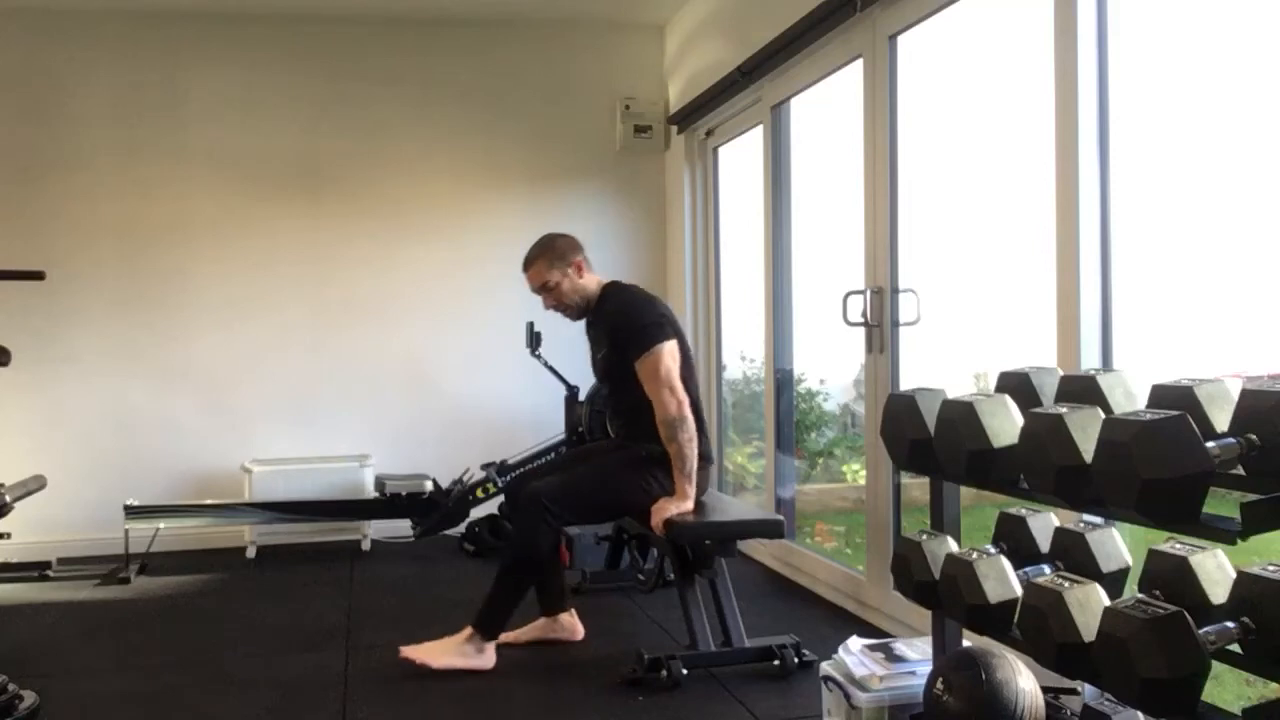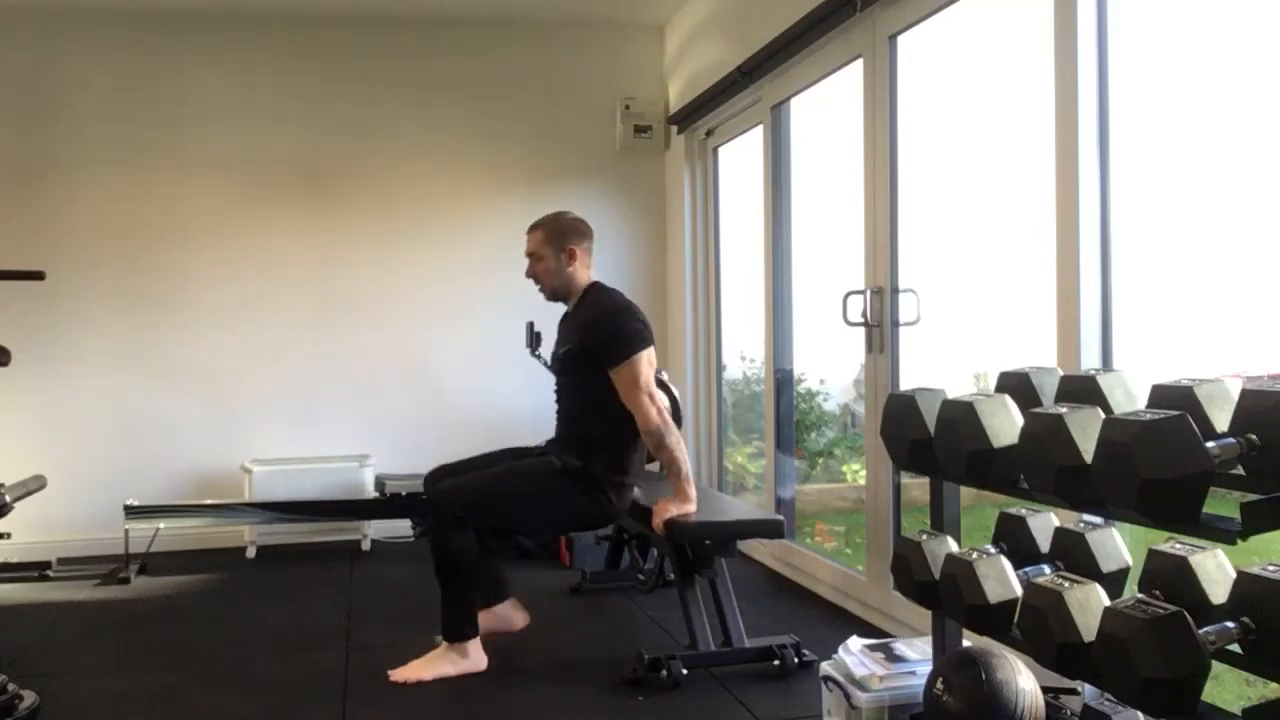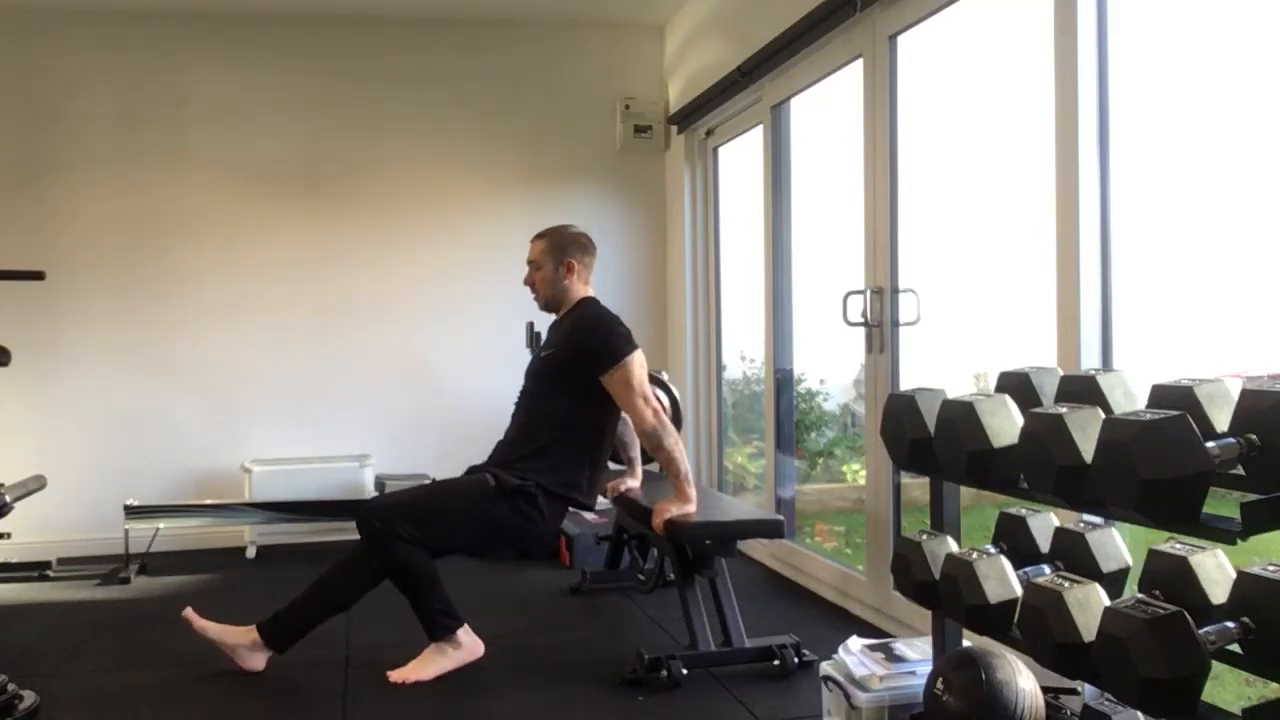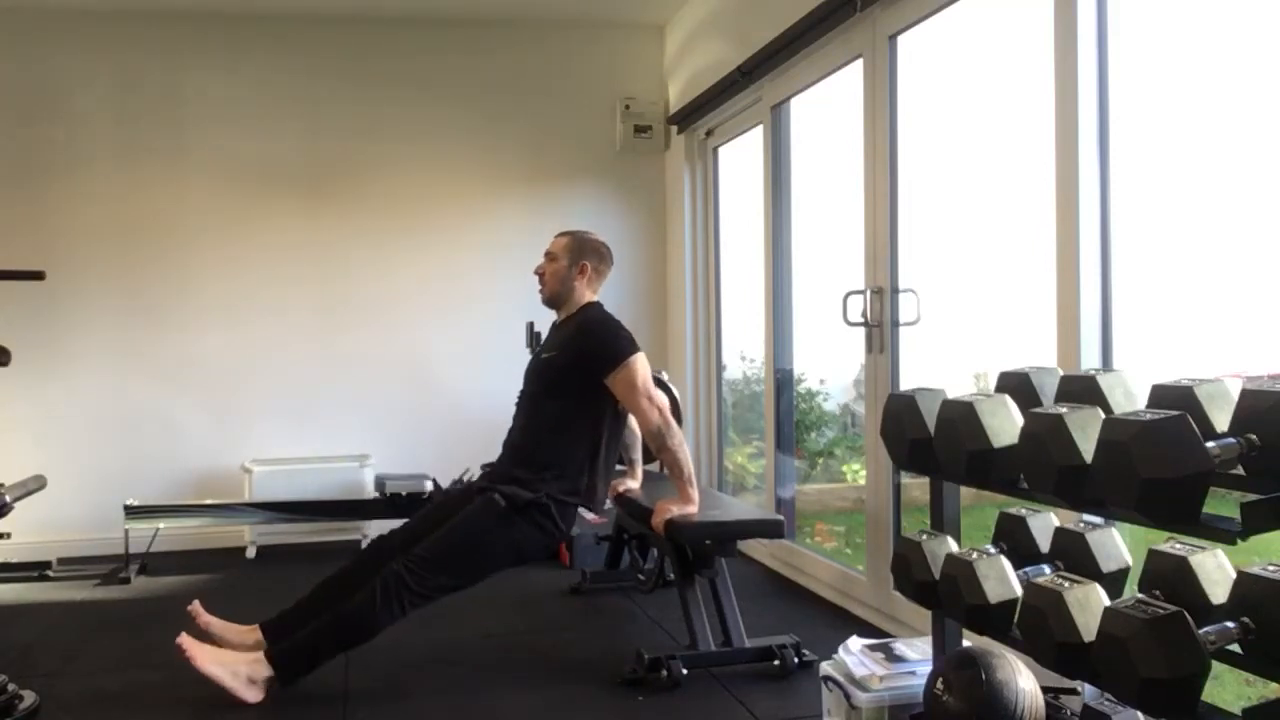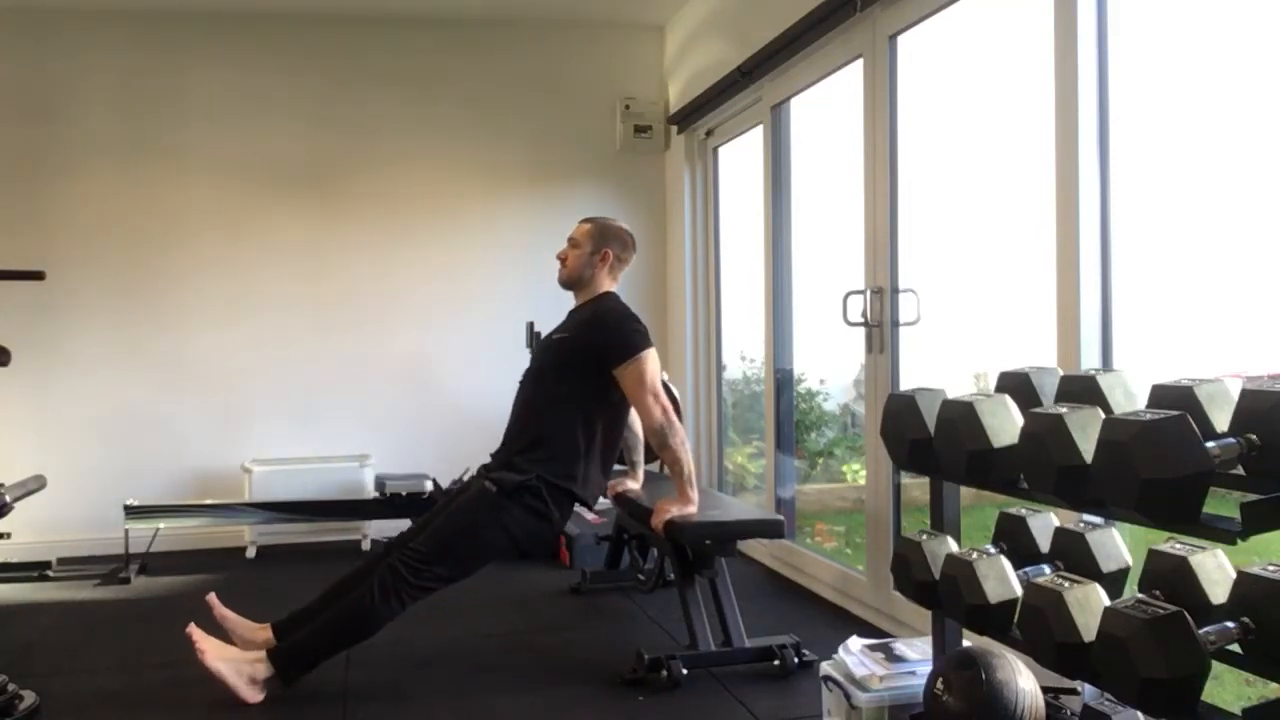
dt=0.7s
person 1, frame 1
left shoulder: (633, 312)
right shoulder: (601, 316)
left elbow: (672, 402)
left wrist: (683, 493)
left hip: (661, 463)
right hip: (632, 449)
left knee: (538, 503)
right knee: (522, 492)
left ankle: (479, 642)
right ankle: (558, 616)
person 1, frame 2
left shoulder: (610, 317)
right shoulder: (577, 315)
left elbow: (648, 409)
left wrist: (683, 495)
right wrist: (632, 466)
left hip: (588, 483)
right hip: (566, 458)
left knee: (449, 502)
right knee: (442, 482)
left ankle: (462, 647)
right ankle: (498, 605)
person 1, frame 3
left shoulder: (596, 329)
right shoulder: (567, 327)
left elbow: (645, 410)
right elbow: (618, 409)
left wrist: (683, 497)
right wrist: (631, 474)
left hip: (528, 499)
right hip: (509, 486)
left knee: (381, 518)
right knee: (384, 539)
left ankle: (453, 639)
right ankle: (262, 640)
person 1, frame 4
left shoulder: (598, 332)
right shoulder: (567, 330)
left elbow: (652, 410)
right elbow: (622, 410)
left wrist: (685, 497)
right wrist: (632, 474)
left hip: (532, 507)
right hip: (504, 487)
left knee: (402, 579)
right knee: (388, 550)
left ankle: (264, 669)
right ankle: (263, 637)
person 1, frame 5
left shoulder: (612, 321)
right shoulder: (588, 320)
left elbow: (654, 407)
right elbow: (622, 405)
left wrist: (685, 496)
right wrist: (634, 474)
left hip: (531, 492)
right hip: (510, 477)
left knee: (406, 571)
right knee: (400, 551)
left ankle: (266, 668)
right ankle: (274, 636)
